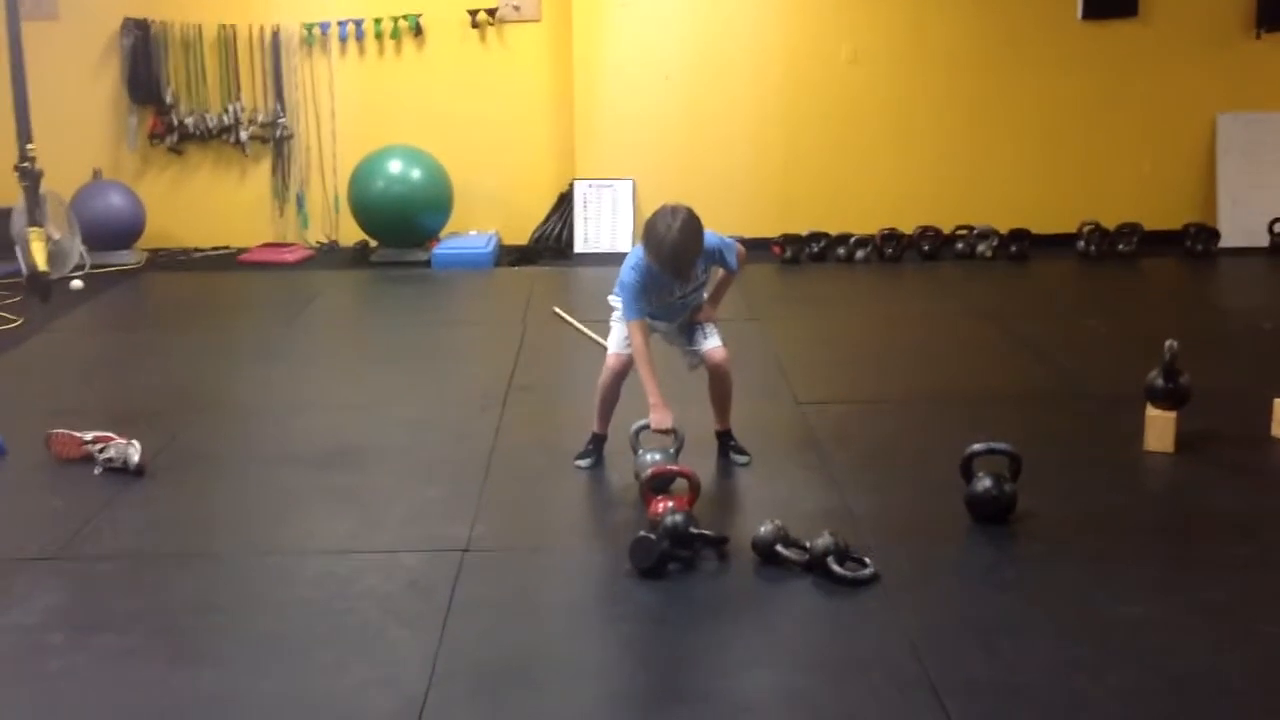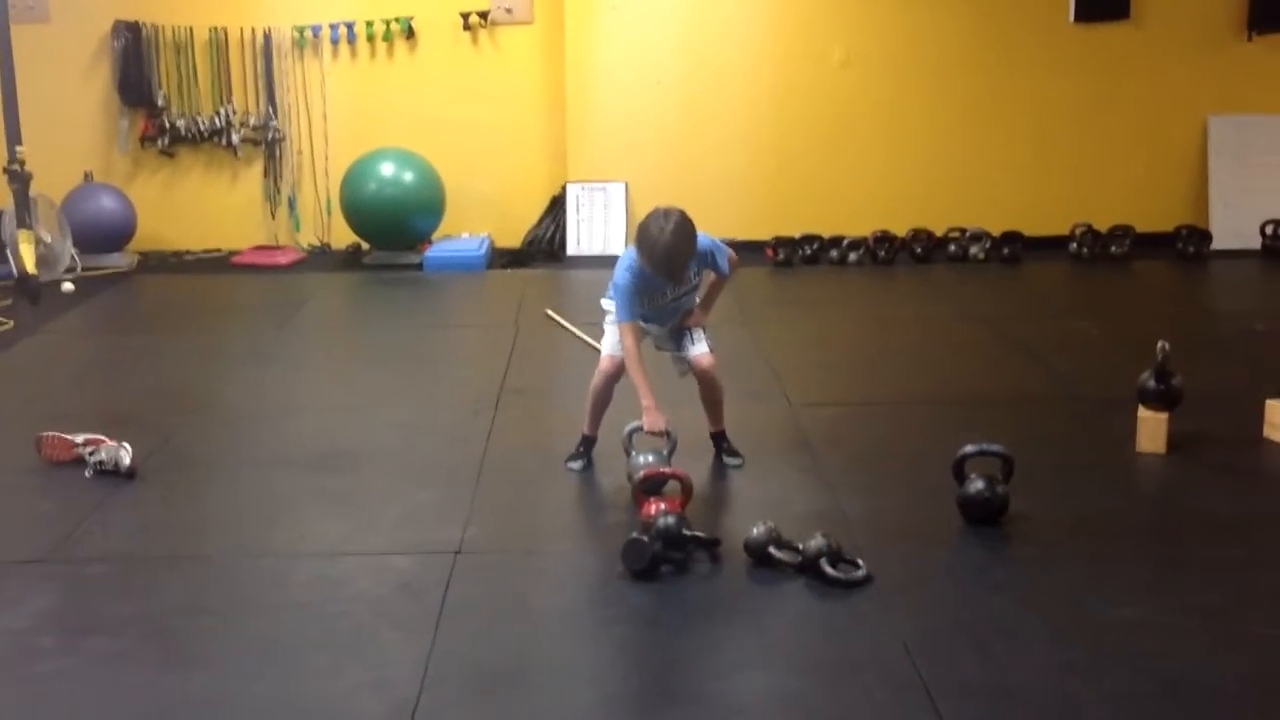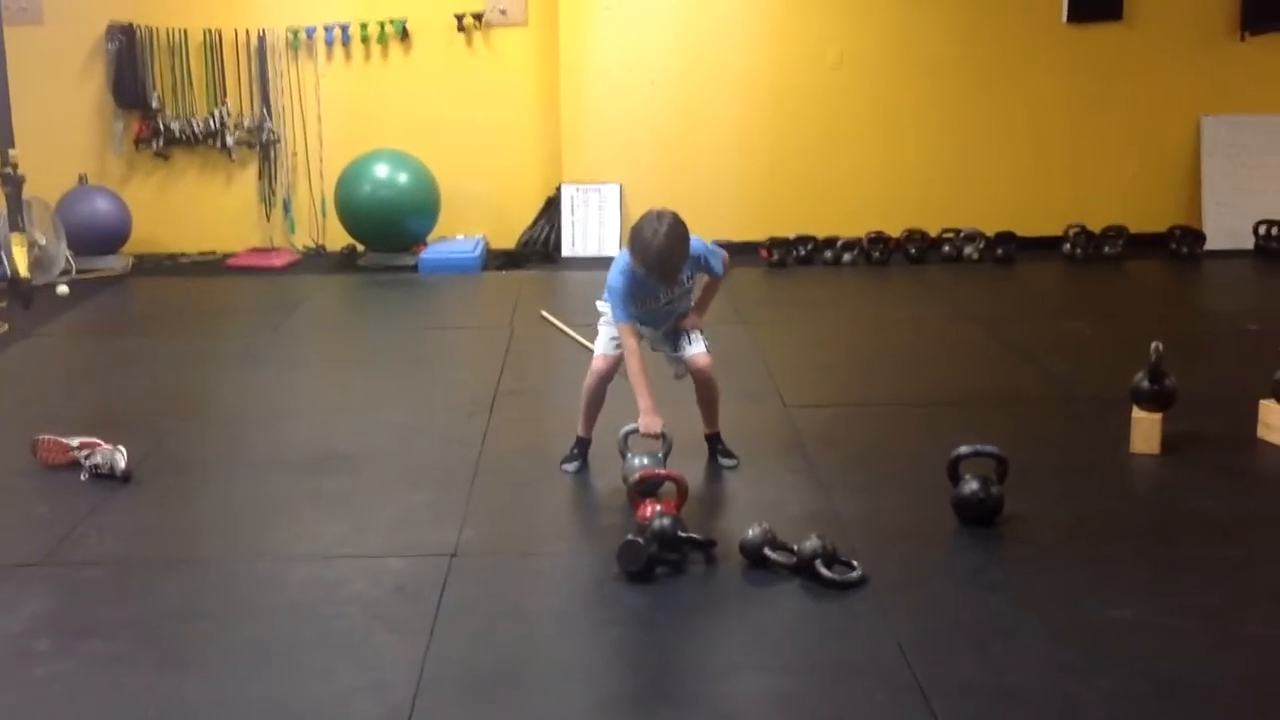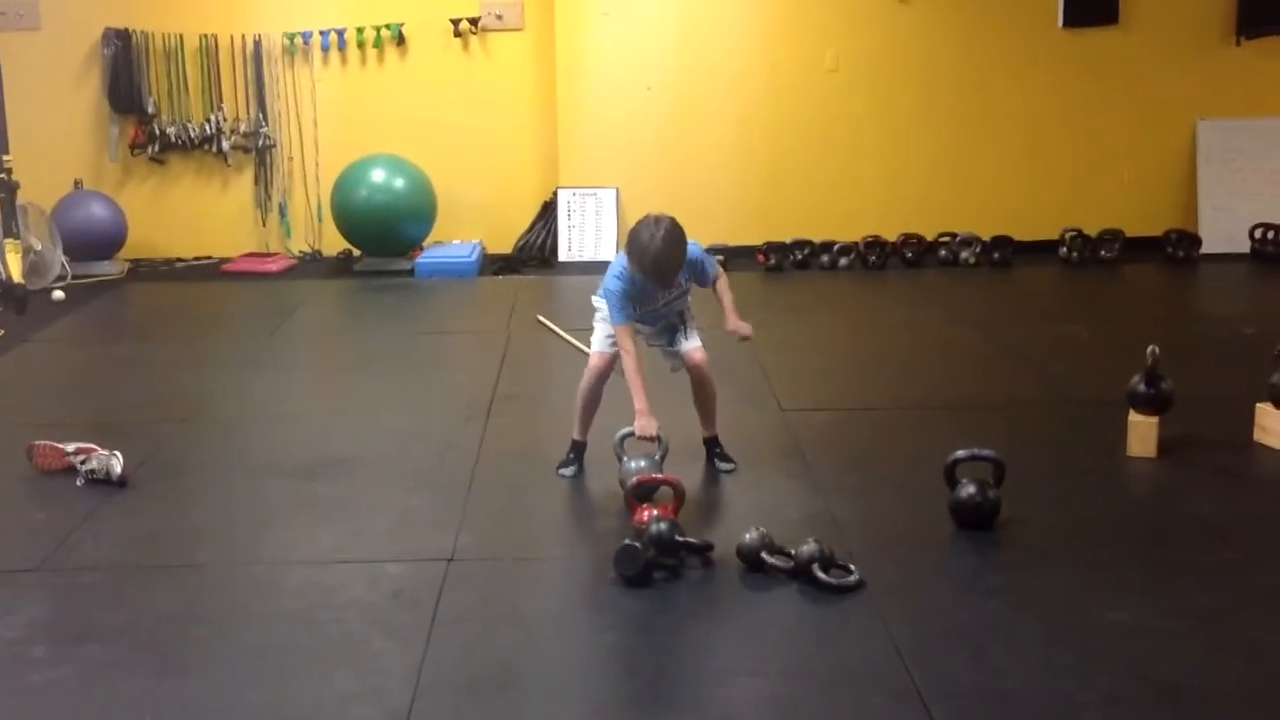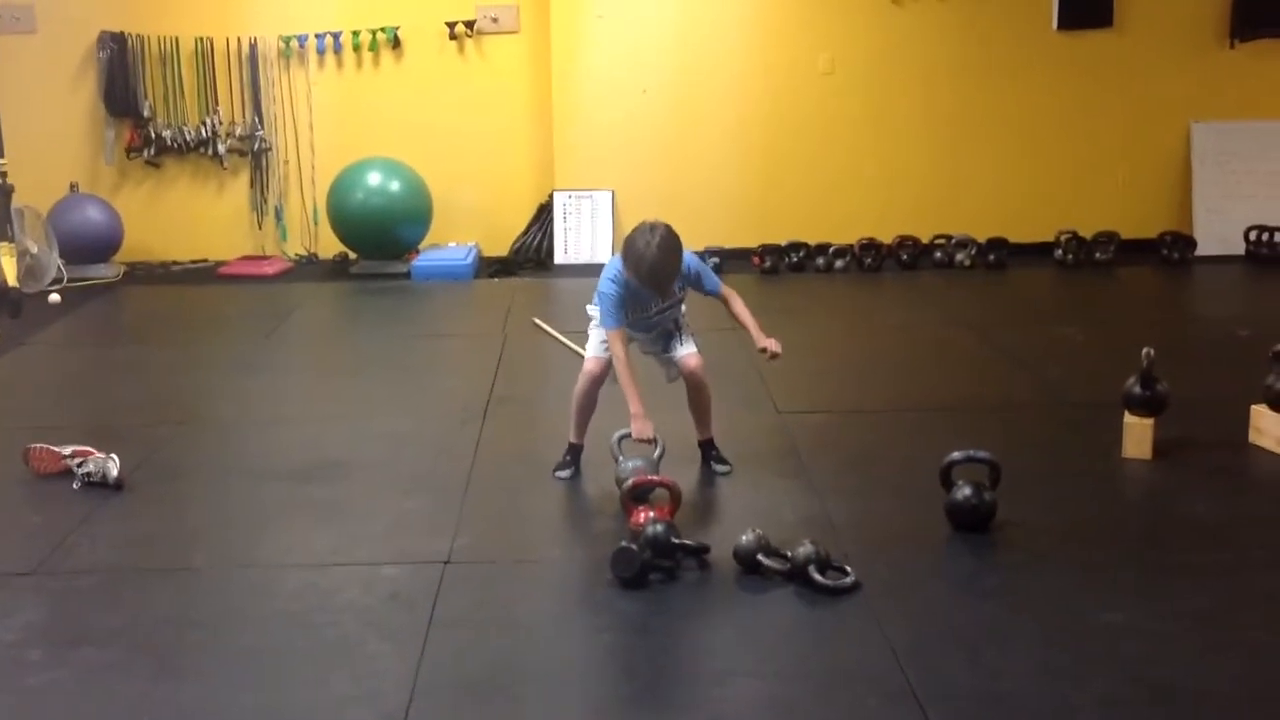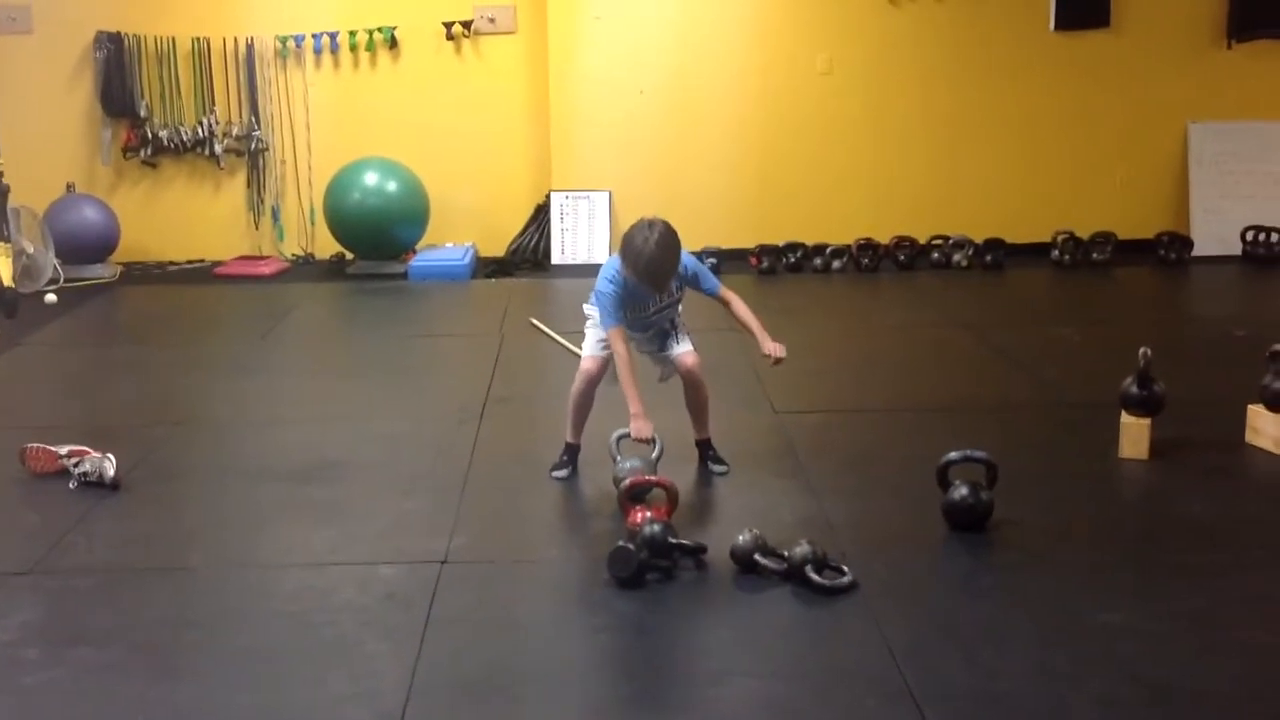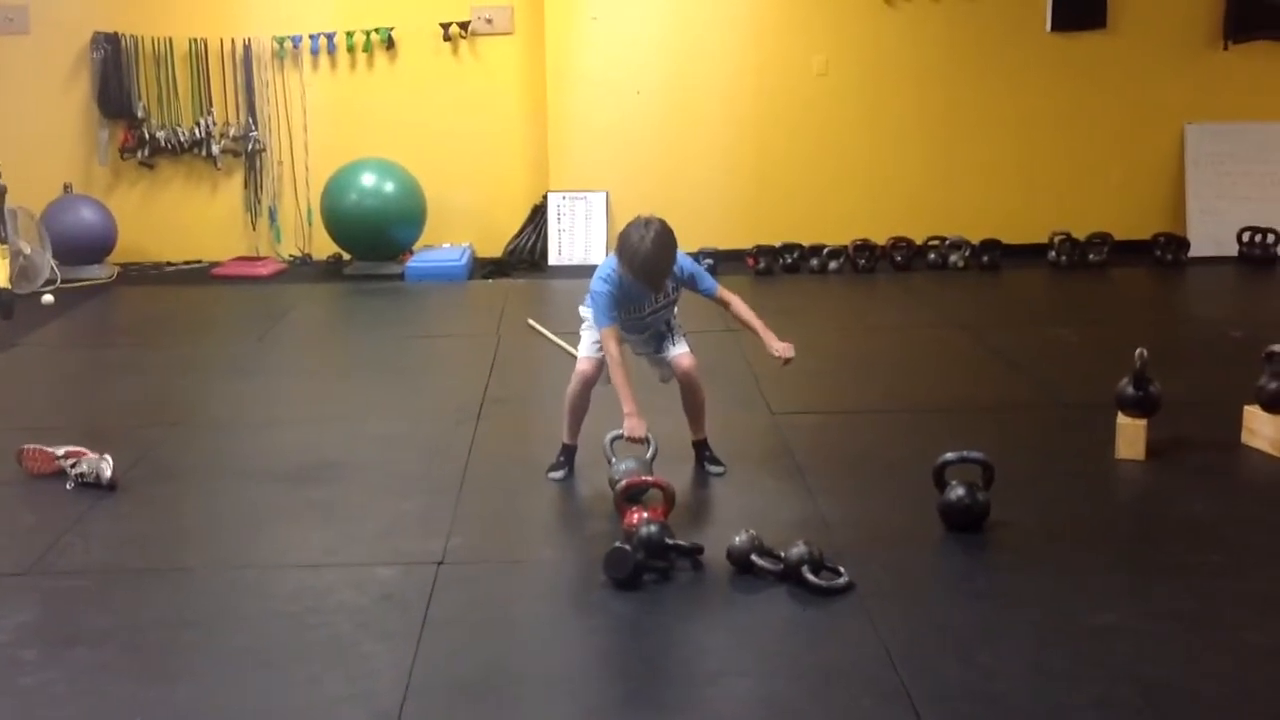
dt=0.2s
person 1, frame 1
left shoulder: (711, 245)
right shoulder: (634, 270)
left elbow: (739, 255)
right elbow: (638, 339)
left wrist: (712, 303)
right wrist: (656, 404)
left hip: (688, 311)
right hip: (638, 312)
left knee: (718, 361)
right knee: (615, 365)
left ankle: (725, 436)
right ankle: (597, 438)
person 1, frame 2
left shoulder: (704, 248)
right shoulder: (628, 272)
left elbow: (731, 261)
right elbow: (630, 342)
left wrist: (703, 309)
right wrist: (649, 407)
left hip: (680, 315)
right hip: (630, 315)
left knee: (705, 366)
right knee: (608, 368)
left ankle: (720, 438)
right ankle: (587, 440)
person 1, frame 3
left shoulder: (696, 250)
right shoulder: (621, 275)
left elbow: (723, 263)
right elbow: (631, 346)
left wrist: (698, 312)
right wrist: (647, 409)
left hip: (674, 318)
right hip: (623, 315)
left knee: (702, 366)
right knee: (601, 368)
left ankle: (714, 440)
right ankle: (581, 442)
person 1, frame 4
left shoulder: (692, 256)
right shoulder: (619, 276)
left elbow: (717, 276)
right elbow: (628, 348)
left wrist: (731, 318)
right wrist: (643, 411)
left hip: (670, 314)
right hip: (619, 314)
left knee: (698, 363)
right knee: (598, 367)
left ankle: (713, 443)
right ankle: (577, 446)
person 1, frame 5
left shoulder: (687, 264)
right shoulder: (612, 281)
left elbow: (727, 295)
right elbow: (618, 351)
left wrist: (757, 335)
right wrist: (638, 414)
left hip: (664, 323)
right hip: (612, 321)
left knee: (694, 368)
right knee: (592, 371)
left ankle: (708, 446)
right ankle: (573, 449)
person 1, frame 6
left shoulder: (684, 264)
right shoulder: (610, 280)
left elbow: (728, 298)
right elbow: (620, 349)
left wrist: (763, 339)
right wrist: (637, 414)
left hip: (661, 323)
right hip: (608, 322)
left knee: (691, 367)
right knee: (589, 371)
left ankle: (705, 446)
right ankle: (571, 449)
person 1, frame 7
left shoulder: (680, 265)
right shoulder: (605, 280)
left elbow: (727, 299)
right elbow: (612, 349)
left wrist: (771, 339)
right wrist: (631, 413)
left hip: (657, 325)
right hip: (604, 324)
left knee: (687, 369)
right knee: (585, 372)
left ankle: (702, 447)
right ankle: (567, 450)
